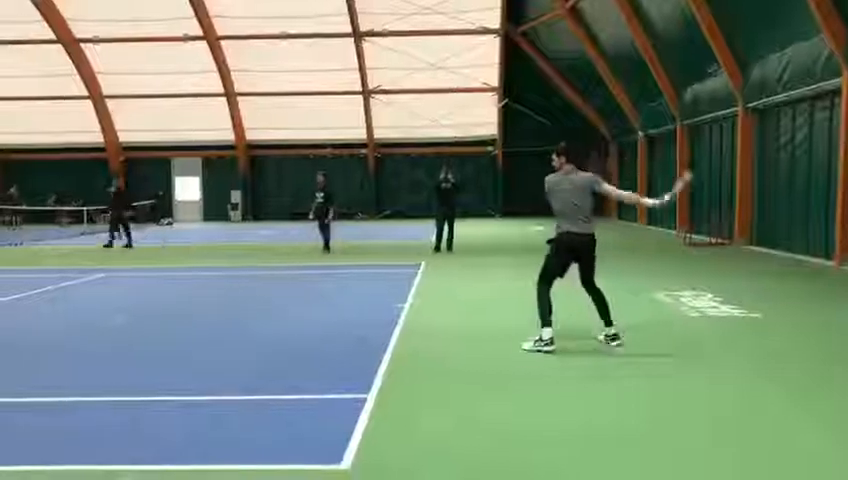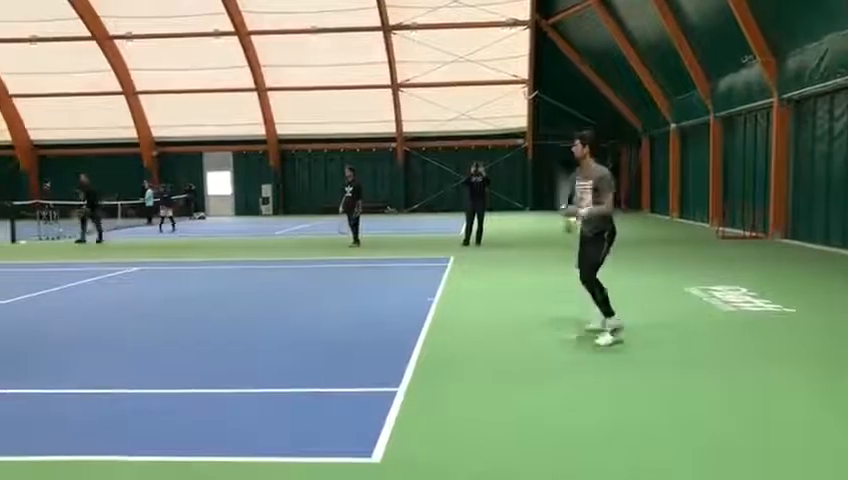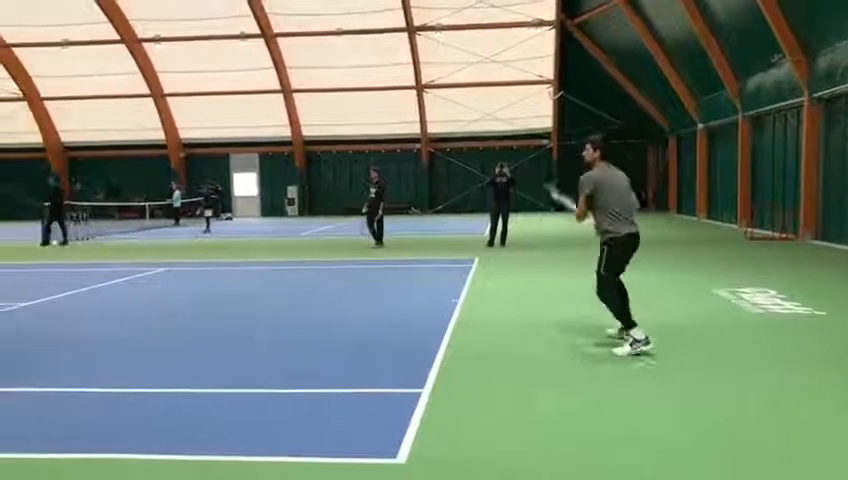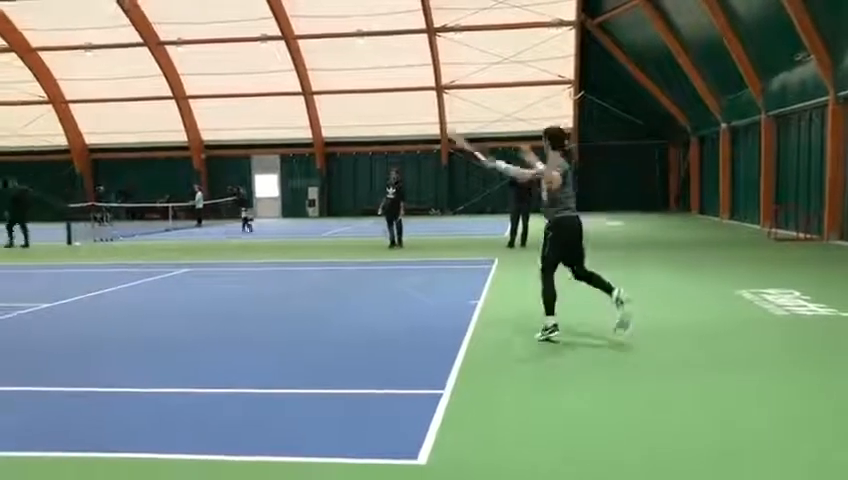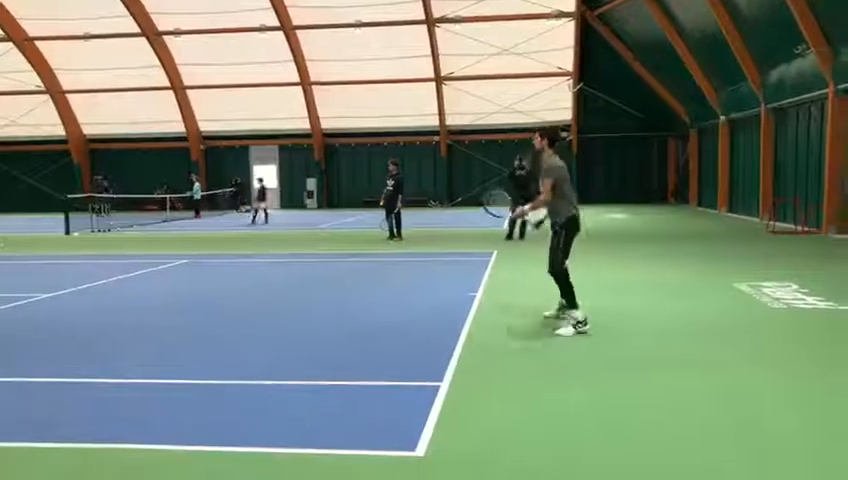
dt=1s
person 1, frame 1
left shoulder: (550, 181)
right shoulder: (589, 179)
right elbow: (618, 195)
right wrist: (648, 202)
left hip: (564, 239)
right hip: (587, 239)
left knee: (543, 284)
right knee: (590, 285)
left ankle: (546, 337)
right ankle: (611, 332)
person 1, frame 2
left shoulder: (602, 174)
right shoulder: (576, 175)
left elbow: (607, 208)
left wrist: (583, 211)
right wrist: (572, 215)
left hip: (603, 233)
right hip: (586, 232)
left knee: (588, 275)
right knee: (586, 276)
left ankle: (614, 325)
right ankle: (608, 319)
person 1, frame 3
left shoulder: (588, 178)
right shoulder: (620, 175)
left elbow: (580, 214)
right elbow: (635, 205)
left wrist: (581, 213)
left hip: (615, 241)
right hip: (631, 236)
left knee: (604, 290)
right knee: (611, 280)
left ankle: (639, 338)
right ankle: (627, 327)
person 1, frame 4
left shoulder: (559, 164)
right shoulder: (554, 164)
left elbow: (555, 185)
right elbow: (526, 176)
left wrist: (538, 166)
right wrist: (497, 164)
left hip: (560, 225)
right hip: (570, 224)
left knee: (547, 274)
right knee: (580, 272)
left ankle: (550, 325)
right ankle: (616, 295)
person 1, frame 5
left shoulder: (552, 164)
right shoulder: (550, 163)
left elbow: (546, 197)
left wrist: (525, 209)
left hip: (566, 221)
right hip: (560, 220)
left knee: (556, 268)
right knee: (557, 265)
left ankle: (579, 320)
right ankle: (565, 305)
